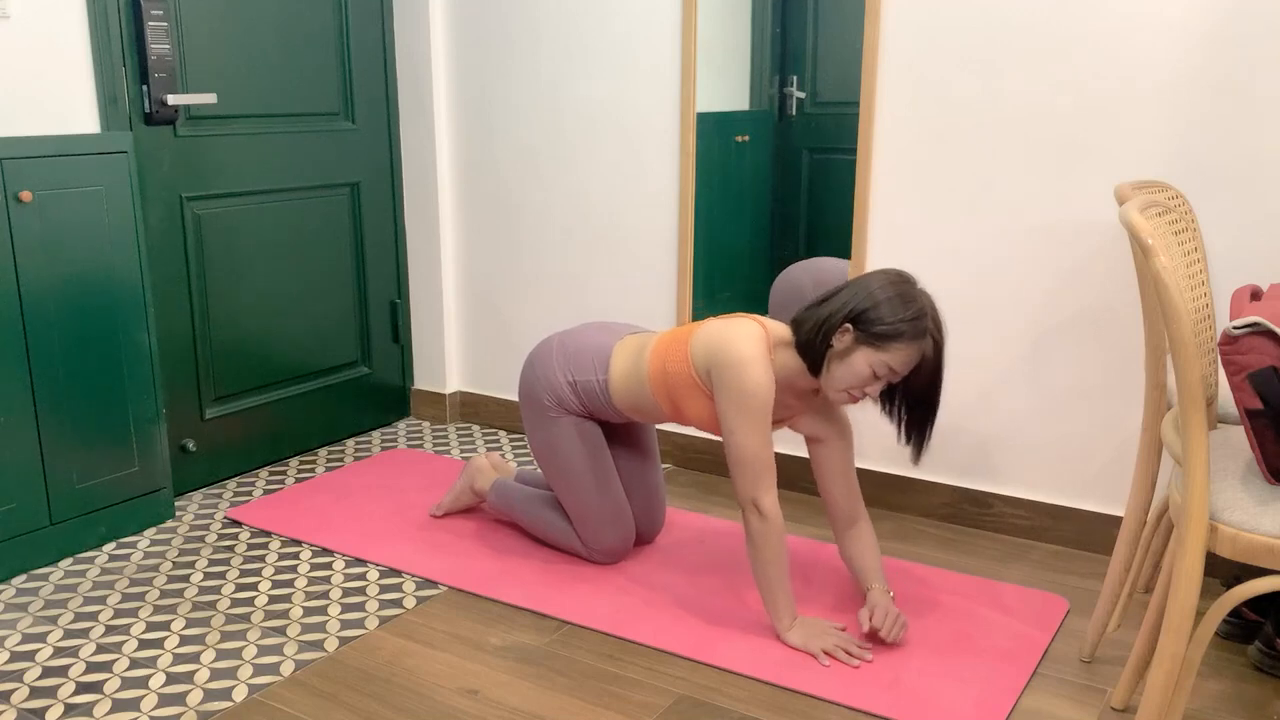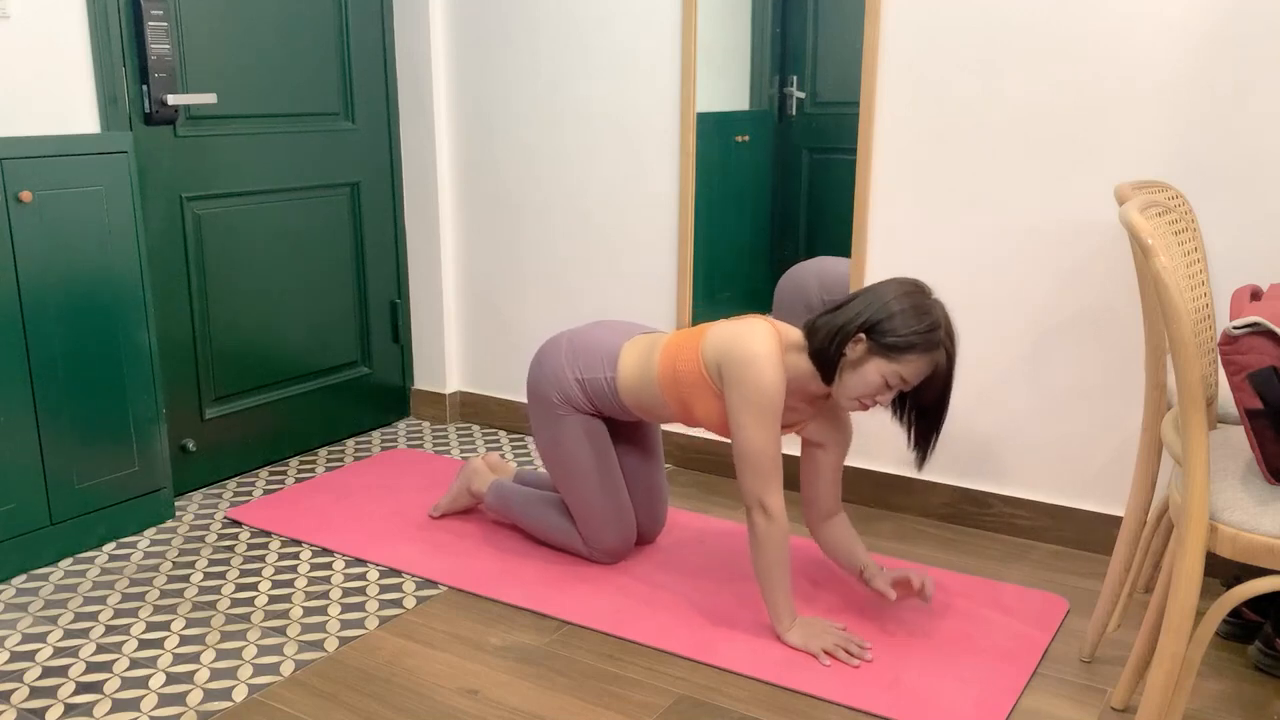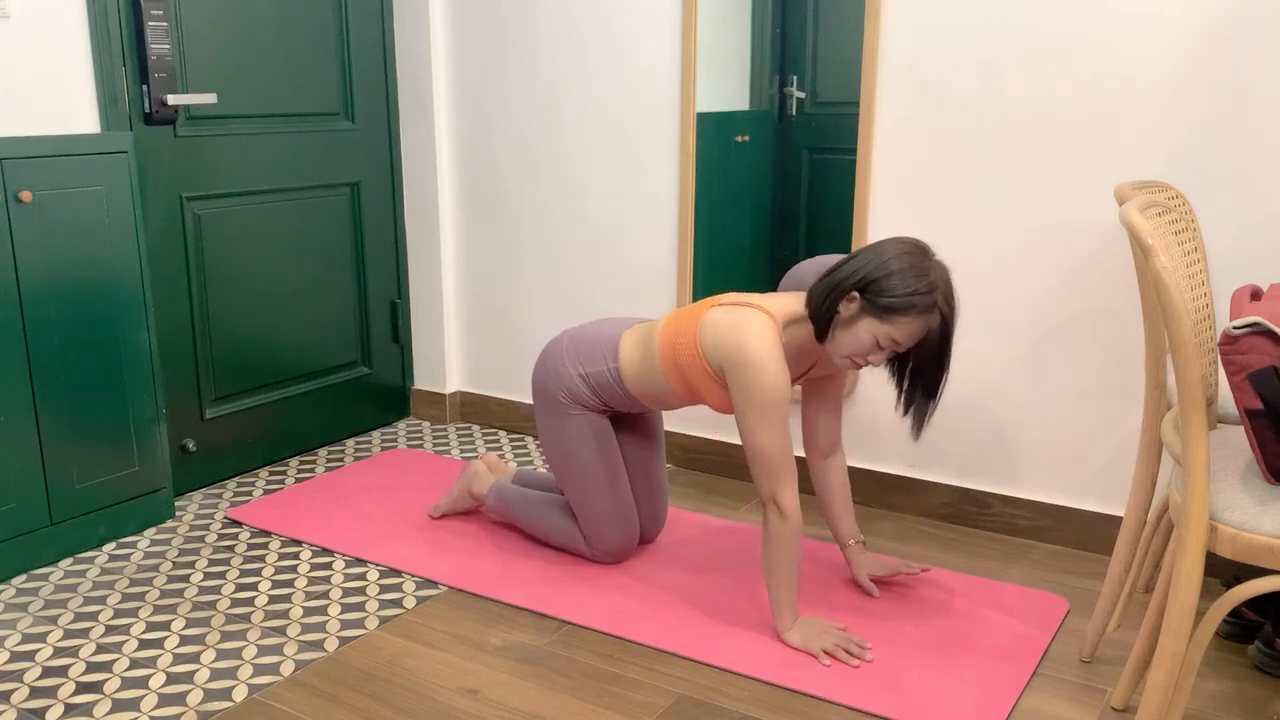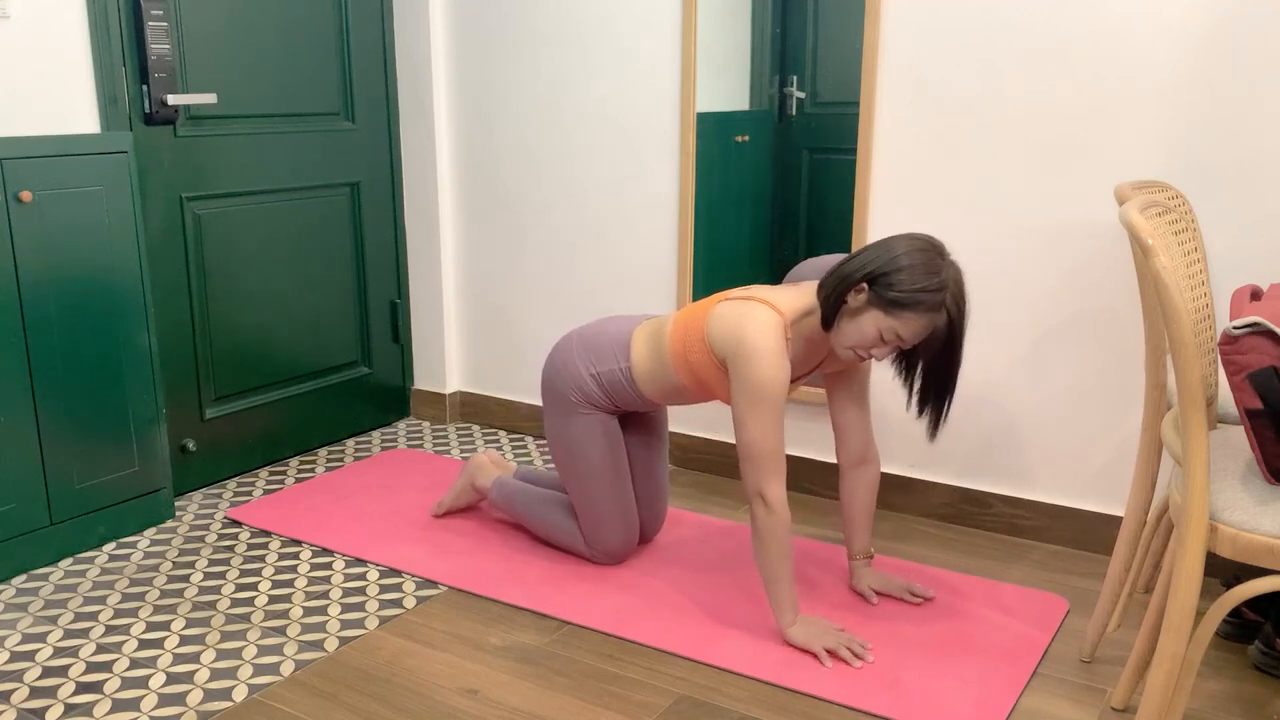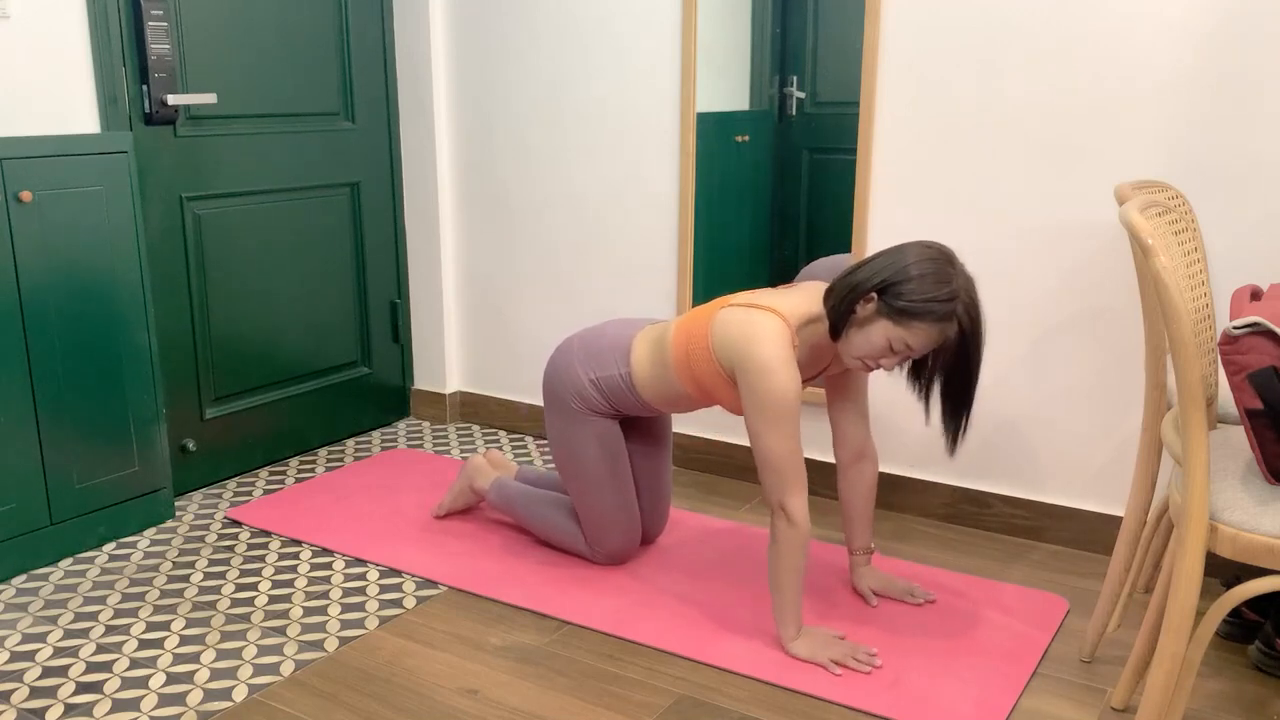
dt=1s
person 1, frame 1
left shoulder: (820, 411)
right shoulder: (747, 358)
left elbow: (850, 521)
right elbow: (759, 505)
left wrist: (878, 592)
right wrist: (788, 624)
left hip: (612, 369)
right hip: (559, 381)
left knee: (645, 530)
right knee: (608, 543)
left ankle: (507, 474)
right ankle: (486, 482)
person 1, frame 2
left shoulder: (828, 417)
right shoulder: (759, 360)
left elbow: (826, 518)
right elbow: (764, 507)
left wrist: (872, 572)
right wrist: (788, 624)
left hip: (619, 370)
right hip: (568, 380)
left knee: (646, 530)
right knee: (609, 543)
left ankle: (504, 473)
right ankle: (482, 485)
person 1, frame 3
left shoulder: (829, 339)
right shoulder: (758, 348)
left elbow: (825, 454)
right elbow: (779, 501)
left wrist: (855, 550)
right wrist: (789, 623)
left hip: (624, 377)
right hip: (574, 379)
left knee: (647, 528)
right knee: (612, 543)
left ankle: (504, 473)
right ankle: (484, 487)
person 1, frame 4
left shoulder: (842, 330)
right shoulder: (762, 338)
left elbow: (859, 459)
right elbow: (766, 495)
left wrist: (861, 564)
right wrist: (790, 620)
left hip: (633, 377)
right hip: (584, 377)
left knee: (645, 529)
right knee: (610, 544)
left ankle: (505, 471)
right ankle: (486, 480)
person 1, frame 5
left shoulder: (843, 326)
right shoulder: (769, 349)
left elbow: (857, 454)
right elbow: (788, 507)
left wrist: (862, 564)
right wrist: (793, 635)
left hip: (637, 378)
right hip: (584, 382)
left knee: (647, 531)
right knee: (612, 546)
left ankle: (506, 470)
right ankle: (484, 482)
